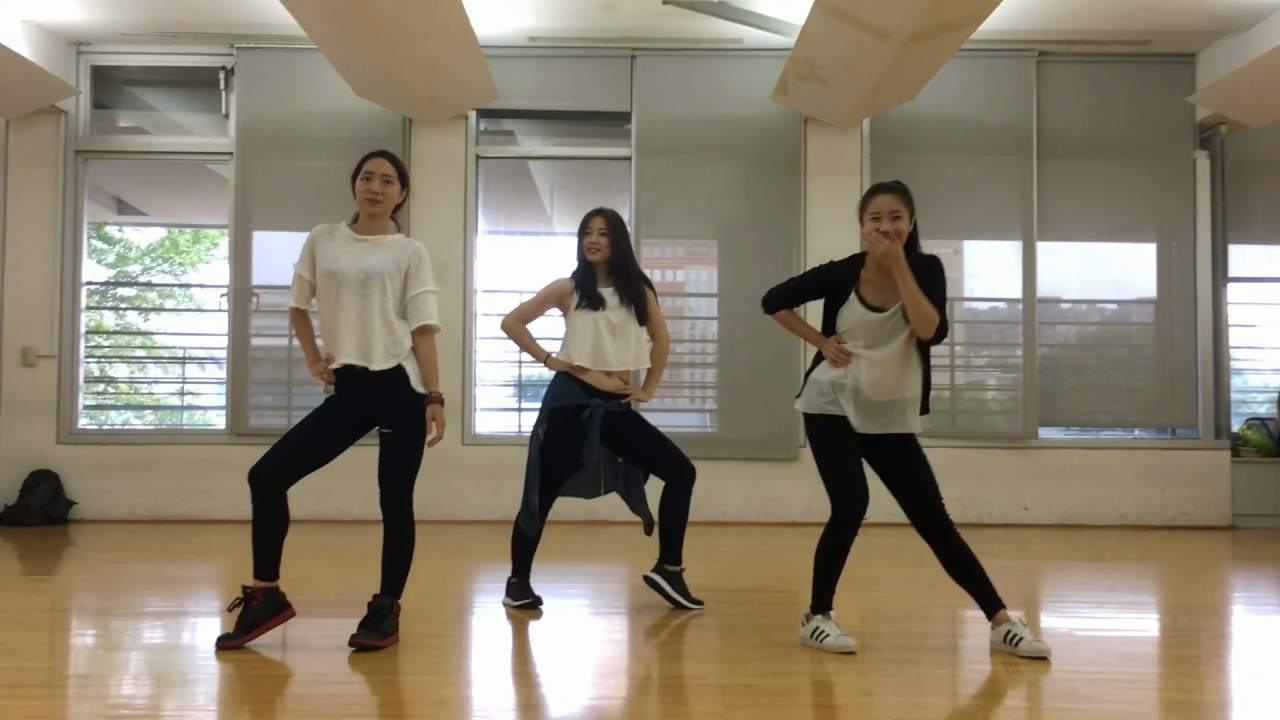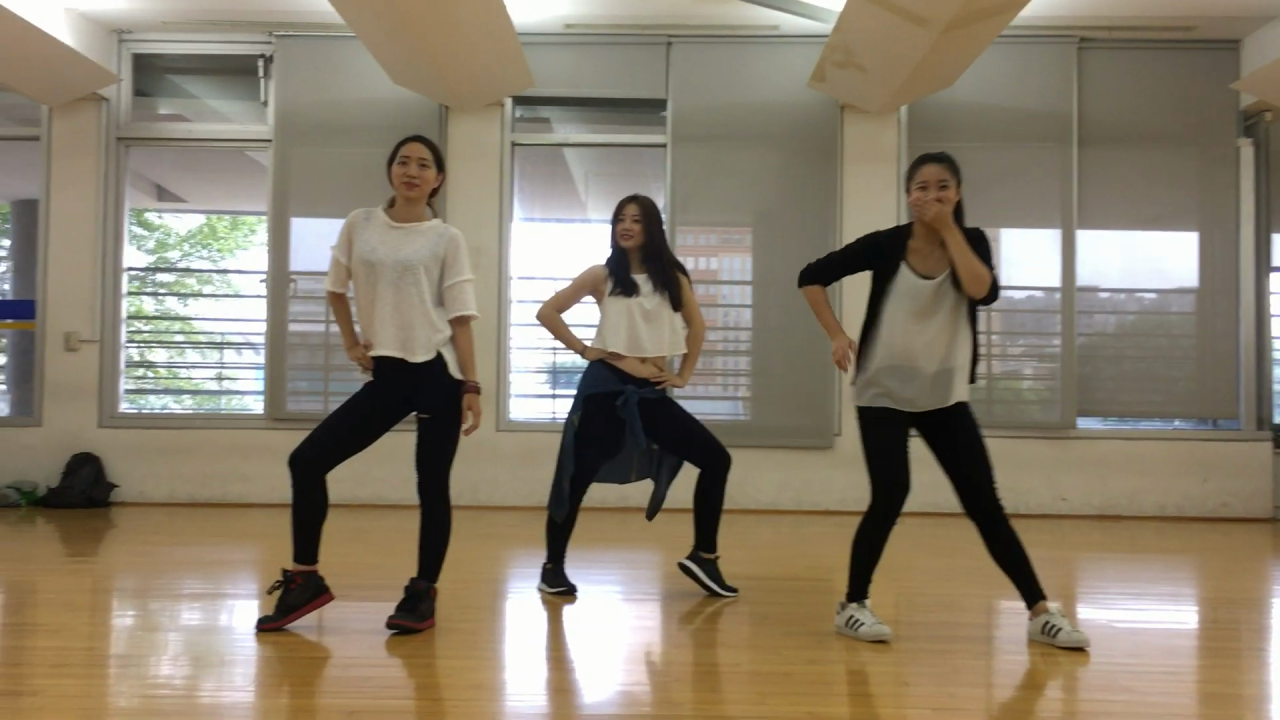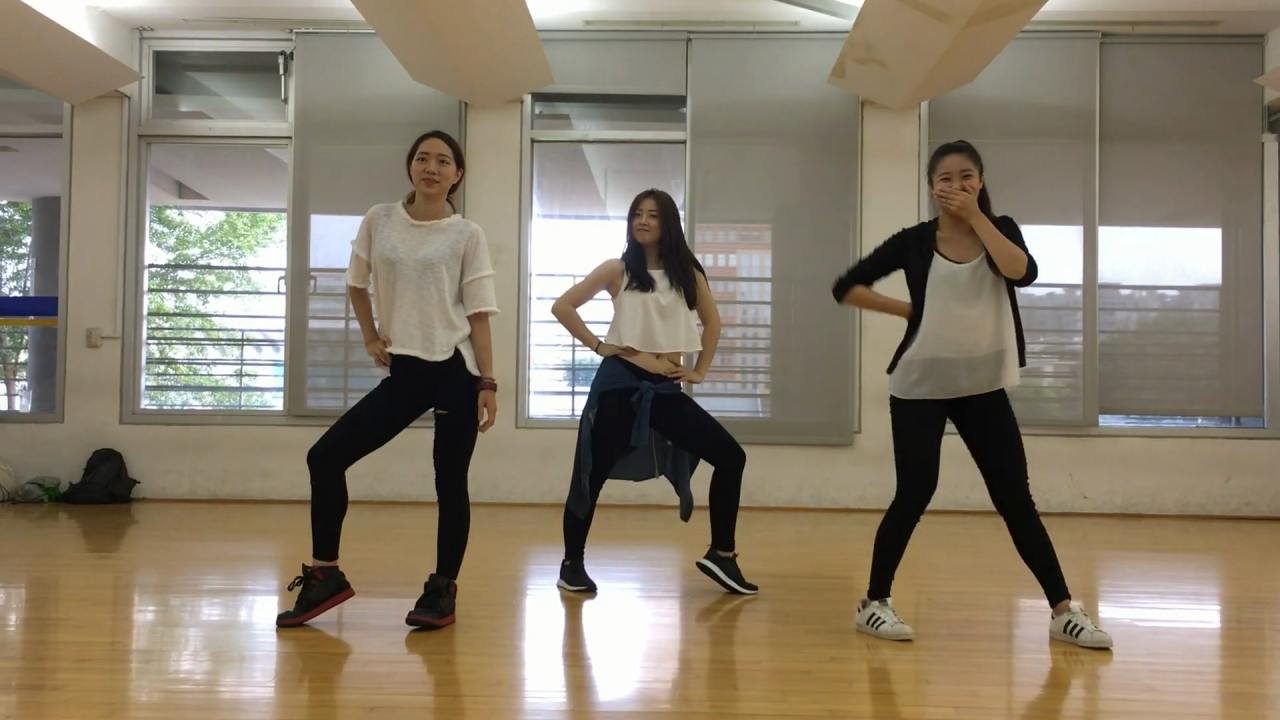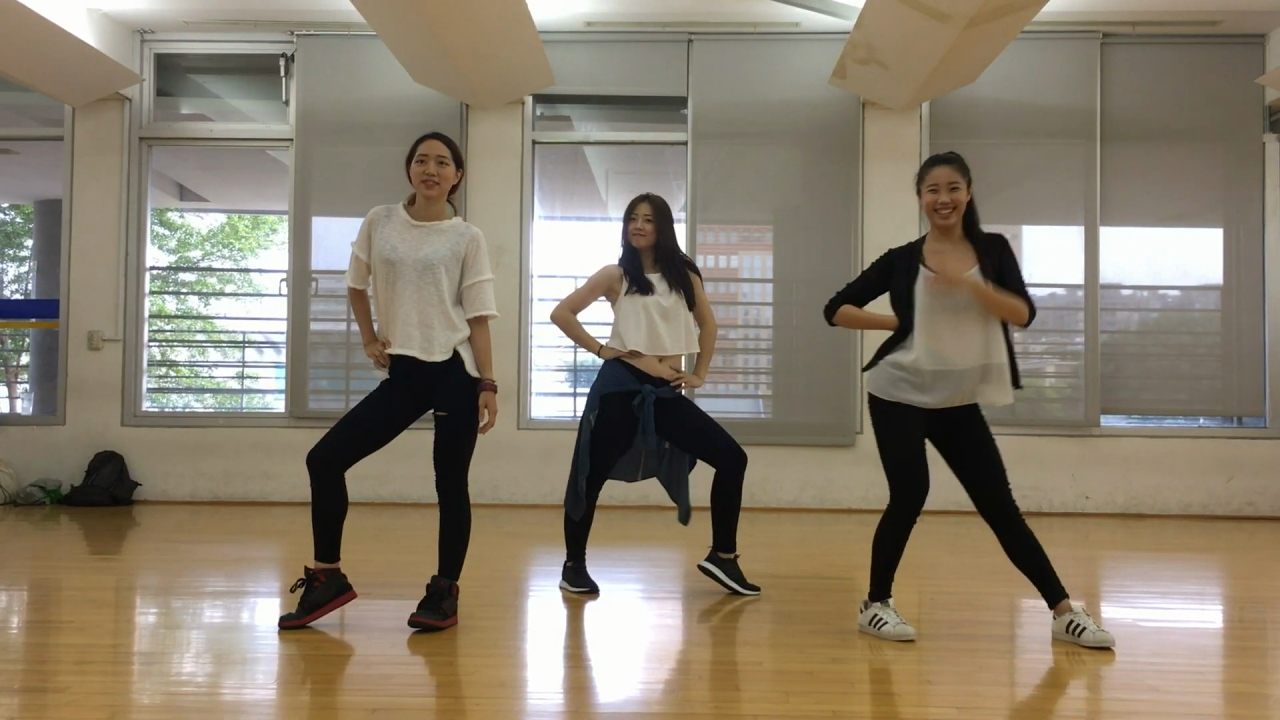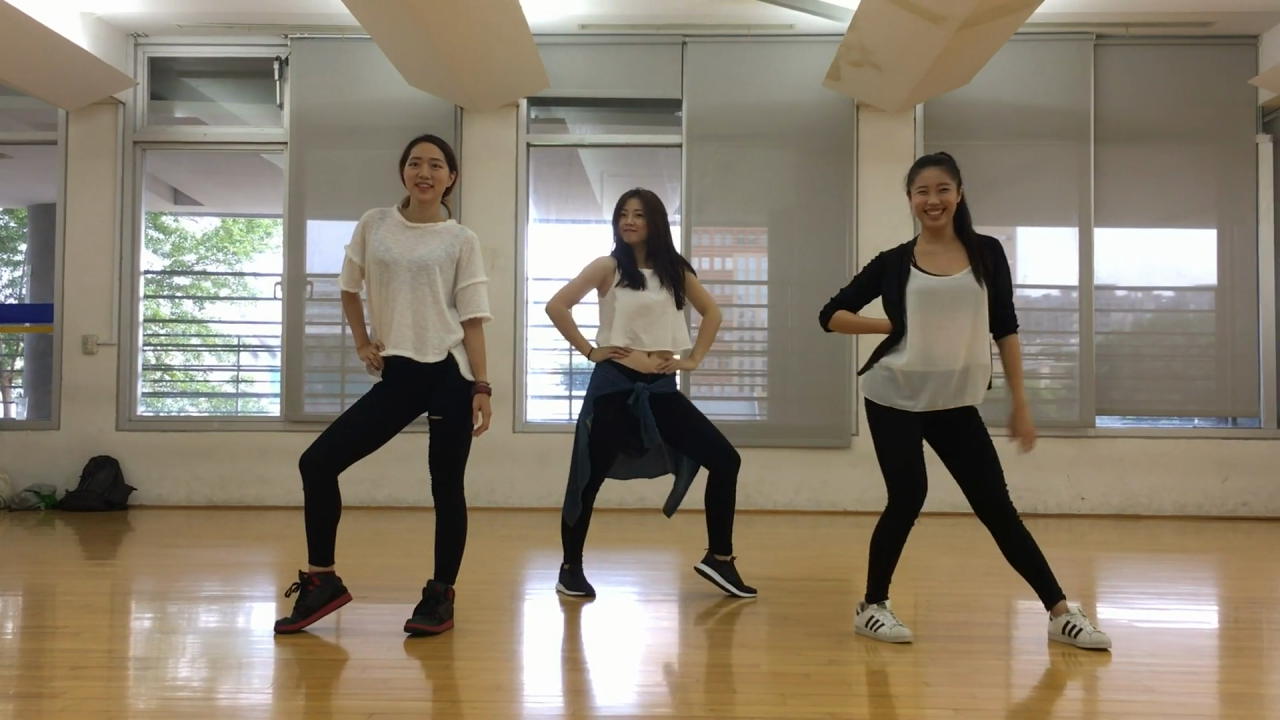
dt=0.3s
person 1, frame 1
left shoulder: (411, 252)
right shoulder: (323, 240)
left elbow: (423, 330)
right elbow: (299, 307)
left wrist: (435, 397)
right wrist: (314, 360)
left hip: (400, 387)
right hip: (348, 389)
left knee: (395, 499)
right knee: (267, 475)
left ankle: (386, 608)
right ankle: (266, 595)
person 1, frame 2
left shoulder: (447, 239)
right shoulder: (359, 226)
left elbow: (460, 318)
right elbow: (336, 290)
left wrist: (471, 386)
right wrist: (352, 345)
left hip: (437, 374)
right hip: (385, 376)
left knee: (432, 484)
right knee: (307, 461)
left ankle: (423, 592)
right ankle: (305, 578)
person 1, frame 3
left shoulder: (467, 235)
right shoulder: (378, 221)
left elbow: (478, 315)
right elbow: (358, 284)
left wrist: (487, 383)
right wrist: (371, 340)
left hip: (455, 371)
right hip: (403, 372)
left knee: (450, 481)
right knee: (325, 457)
left ankle: (442, 589)
right ankle: (327, 574)
person 1, frame 4
left shoulder: (467, 238)
right shoulder: (379, 223)
left elbow: (478, 317)
right elbow: (357, 286)
left wrist: (488, 385)
right wrist: (369, 341)
left hip: (455, 373)
right hip: (402, 374)
left knee: (450, 482)
right knee: (325, 459)
left ankle: (444, 591)
right ankle: (328, 577)
person 1, frame 5
left shoulder: (462, 240)
right shoulder: (373, 225)
left elbow: (472, 320)
right elbow: (350, 289)
left wrist: (481, 388)
right wrist: (362, 344)
left hip: (449, 375)
right hip: (396, 376)
left knee: (446, 485)
right knee: (318, 462)
left ankle: (441, 595)
right ankle: (323, 580)
person 2, frame 1
left shoulder: (926, 269)
right shoulder: (841, 273)
left elbow: (931, 332)
right elbow: (774, 301)
left wrist: (899, 268)
right wrist: (821, 342)
left hip: (892, 415)
right hip: (833, 407)
left knee: (933, 519)
right knee: (850, 506)
left ankle: (1001, 621)
right ankle: (817, 616)
person 2, frame 2
left shoulder: (971, 241)
right shoulder: (885, 245)
left elbow: (983, 290)
right elbow: (812, 276)
left wrist: (948, 229)
right wrist: (838, 337)
left hip: (945, 396)
right hip: (883, 393)
left knee: (984, 503)
right knee: (889, 497)
left ankle: (1041, 612)
right ankle: (852, 605)
person 2, frame 3
left shoulder: (1000, 229)
right shoulder: (915, 241)
left elbow: (1021, 271)
right elbow: (845, 287)
left wrist: (975, 216)
right wrist: (907, 308)
left hip: (984, 388)
right hip: (920, 386)
left knee: (1016, 499)
right knee: (914, 492)
left ankle: (1064, 611)
right ankle: (874, 603)
person 2, frame 4
left shoulder: (993, 250)
right shoulder: (901, 260)
left elbow: (1023, 312)
right elbow: (836, 309)
left wrist: (969, 284)
right wrist: (897, 321)
left hip: (959, 401)
right hip: (898, 394)
left knee: (1000, 505)
right knee: (909, 494)
left ankle: (1064, 611)
right ankle: (876, 603)
person 2, frame 5
left shoulder: (986, 254)
right shoulder: (893, 263)
left elbow: (1007, 328)
right elbow: (832, 315)
left wrist: (1019, 402)
right wrist: (891, 326)
left hip: (956, 403)
right hip: (895, 398)
left knee: (997, 506)
right knee: (907, 496)
left ankle: (1060, 612)
right ankle: (873, 606)
person 3, frame 1
left shoulder: (638, 291)
right shoulder: (568, 288)
left elbow: (661, 340)
right elbow: (512, 322)
left wrist: (648, 388)
right wrist: (548, 360)
left hip: (616, 406)
right hip: (572, 399)
left knee: (681, 472)
right knee: (544, 490)
left ankle: (669, 569)
right ankle: (518, 581)
person 3, frame 2
left shoulder: (672, 277)
right shoulder: (602, 275)
left elbow: (696, 326)
right elbow: (547, 312)
left wrist: (684, 374)
right wrist: (584, 350)
left hip: (652, 392)
right hip: (607, 386)
left knee: (716, 459)
right knee: (578, 476)
left ankle: (703, 557)
right ankle: (553, 567)
person 3, frame 3
left shoulder: (687, 273)
right shoulder: (618, 269)
left elbow: (712, 322)
right elbow: (562, 306)
left wrist: (700, 370)
right wrist: (598, 346)
left hip: (666, 388)
right hip: (621, 382)
left knee: (730, 456)
right knee: (593, 473)
left ankle: (721, 555)
right ankle: (572, 564)
person 3, frame 4
left shoulder: (684, 276)
right shoulder: (615, 274)
left elbow: (707, 326)
right elbow: (562, 313)
left wrist: (699, 373)
right wrist: (600, 349)
left hip: (667, 392)
right hip: (622, 385)
left knee: (731, 459)
right knee: (593, 473)
left ankle: (722, 557)
right ankle: (574, 565)
person 3, frame 5
left shoulder: (676, 271)
right shoulder: (607, 267)
left elbow: (712, 313)
right elbow: (556, 306)
left wrist: (693, 359)
right wrist: (589, 350)
left hip: (661, 387)
right hip: (615, 384)
left knee: (725, 459)
right knee: (590, 475)
left ankle: (719, 559)
right ankle: (571, 568)
